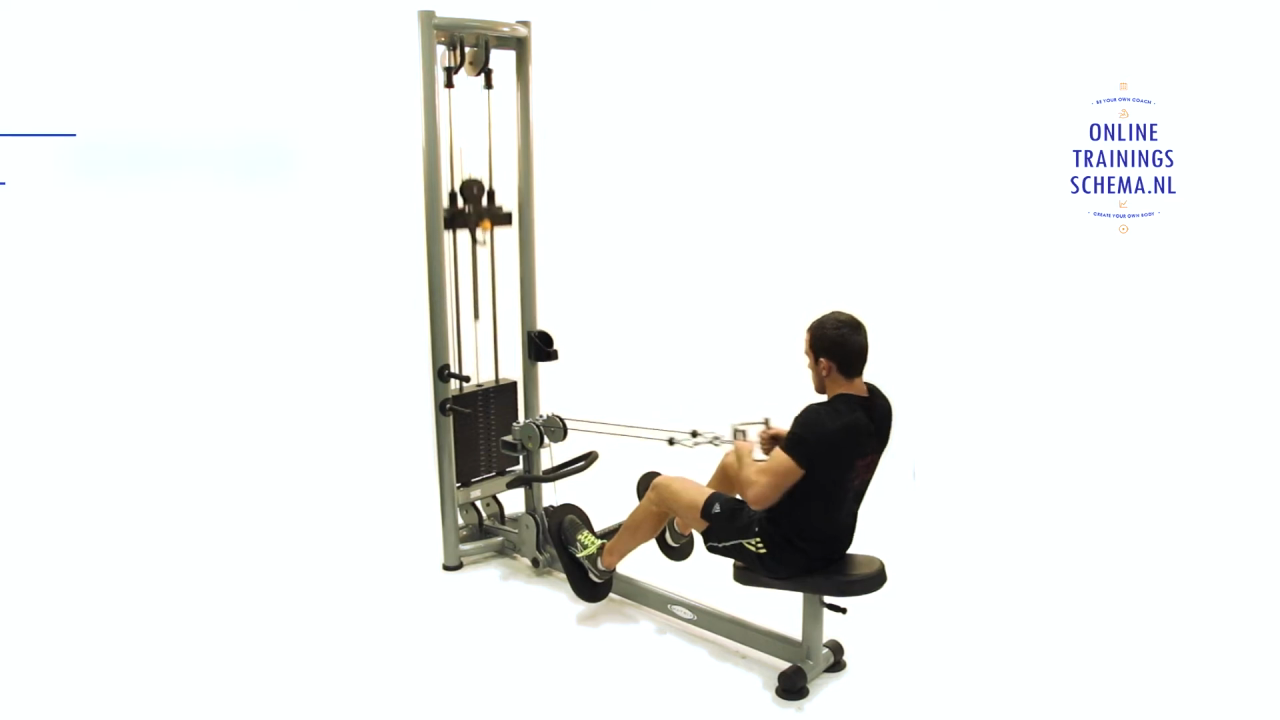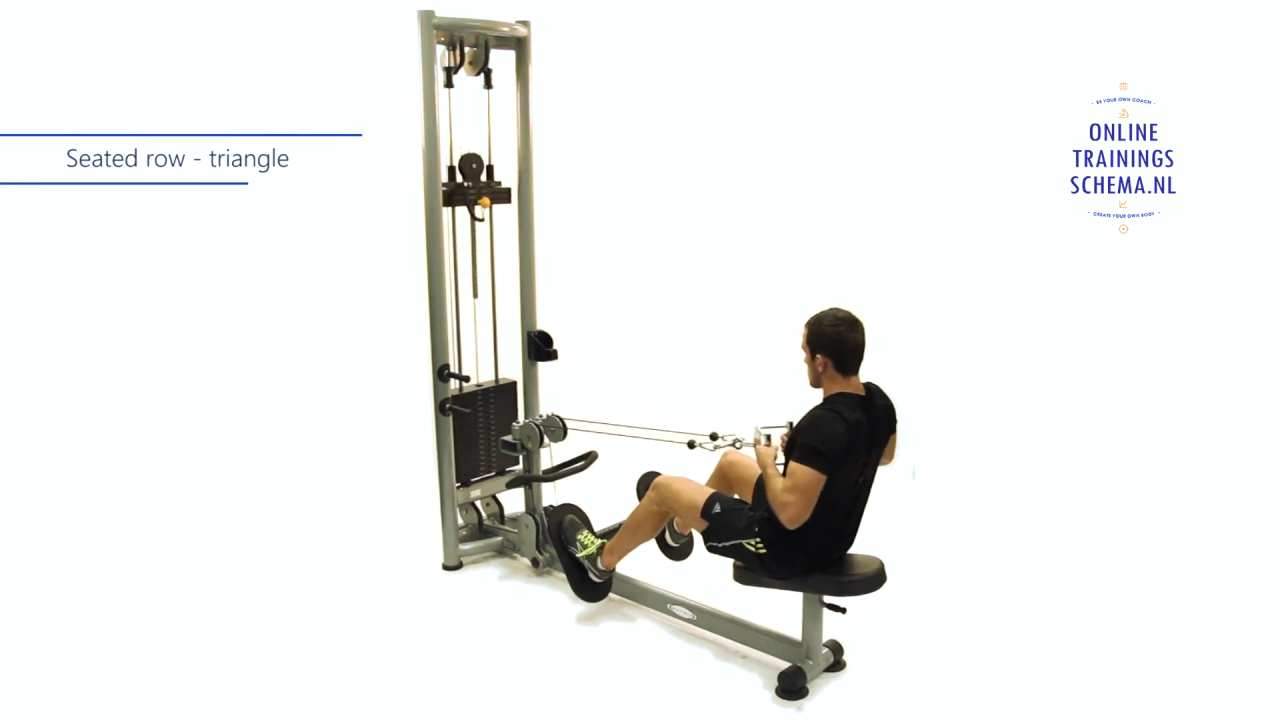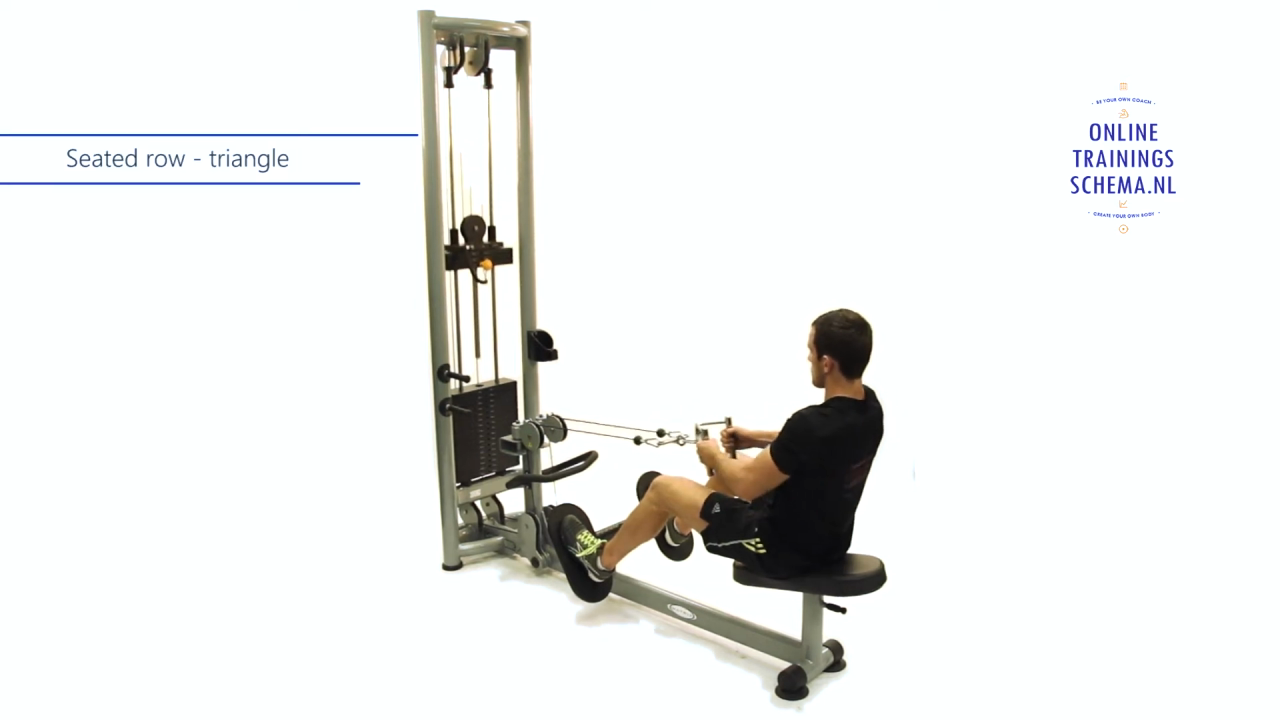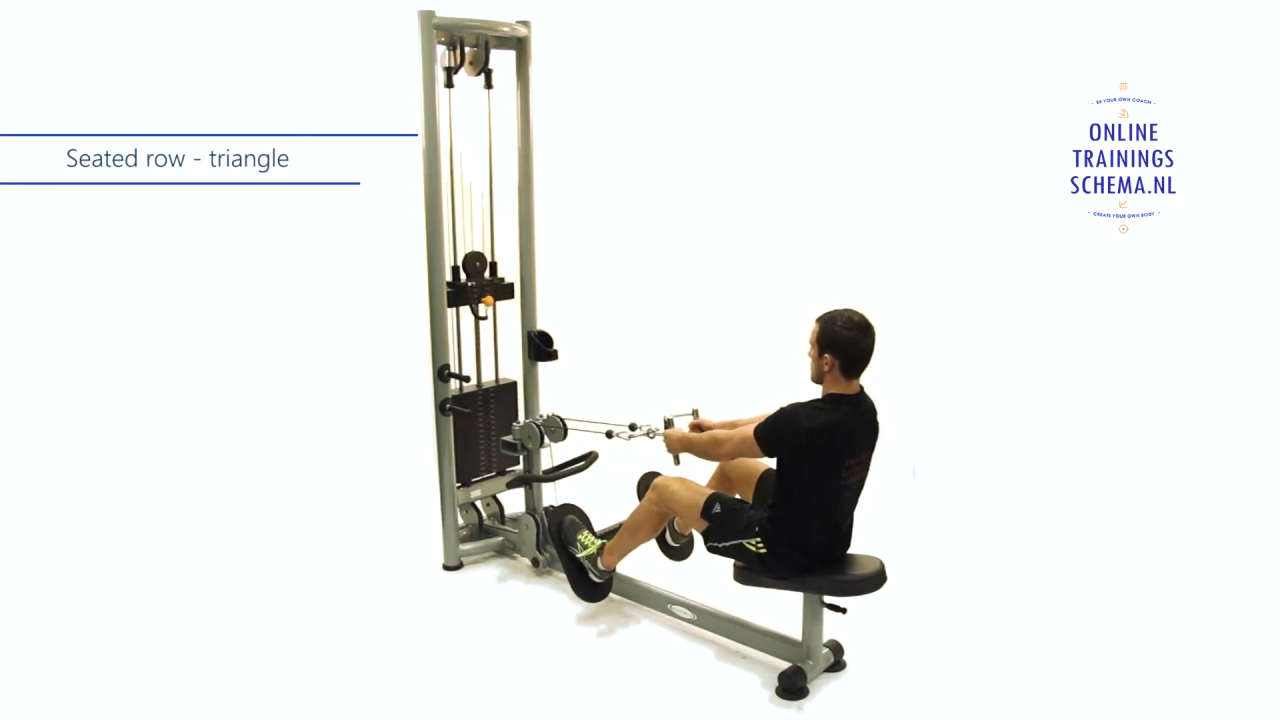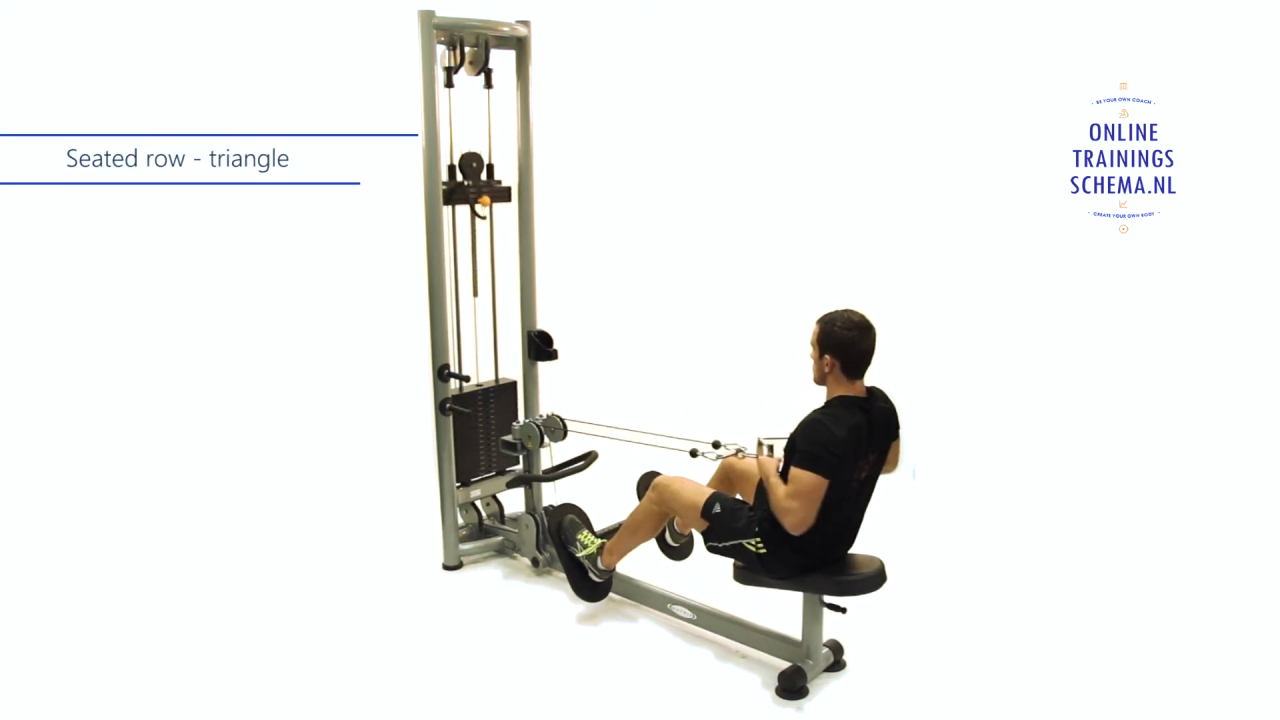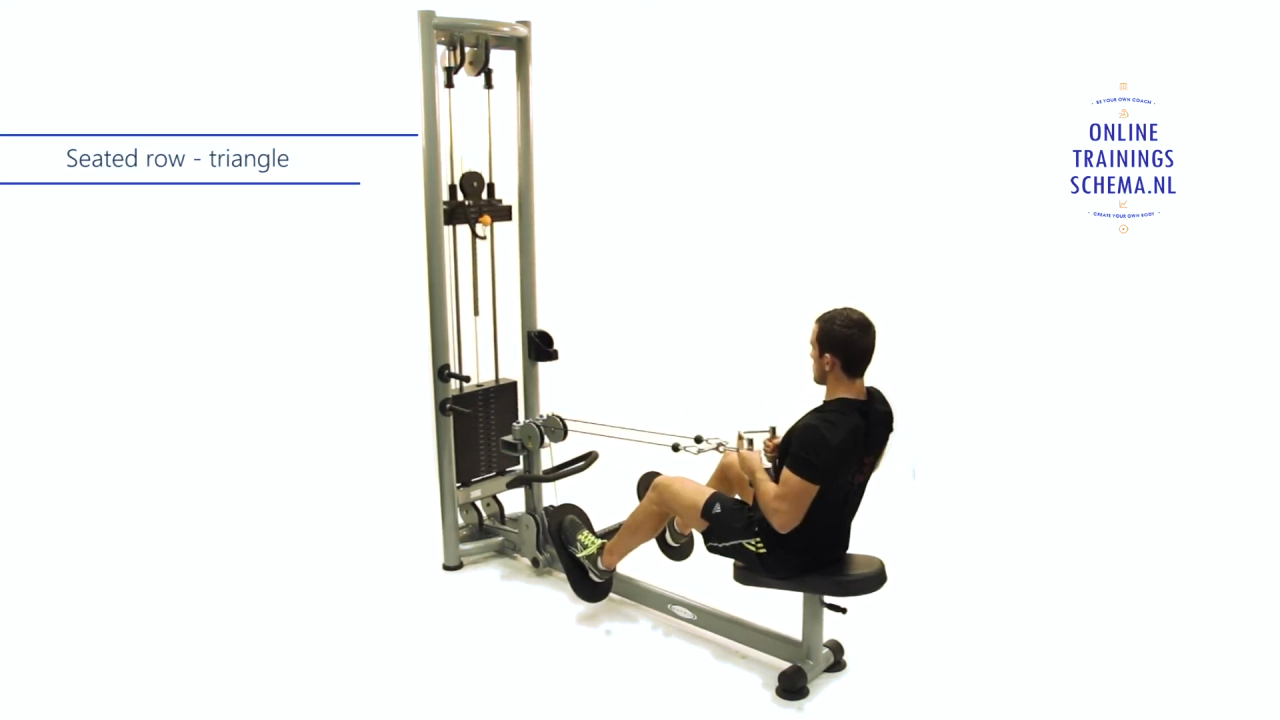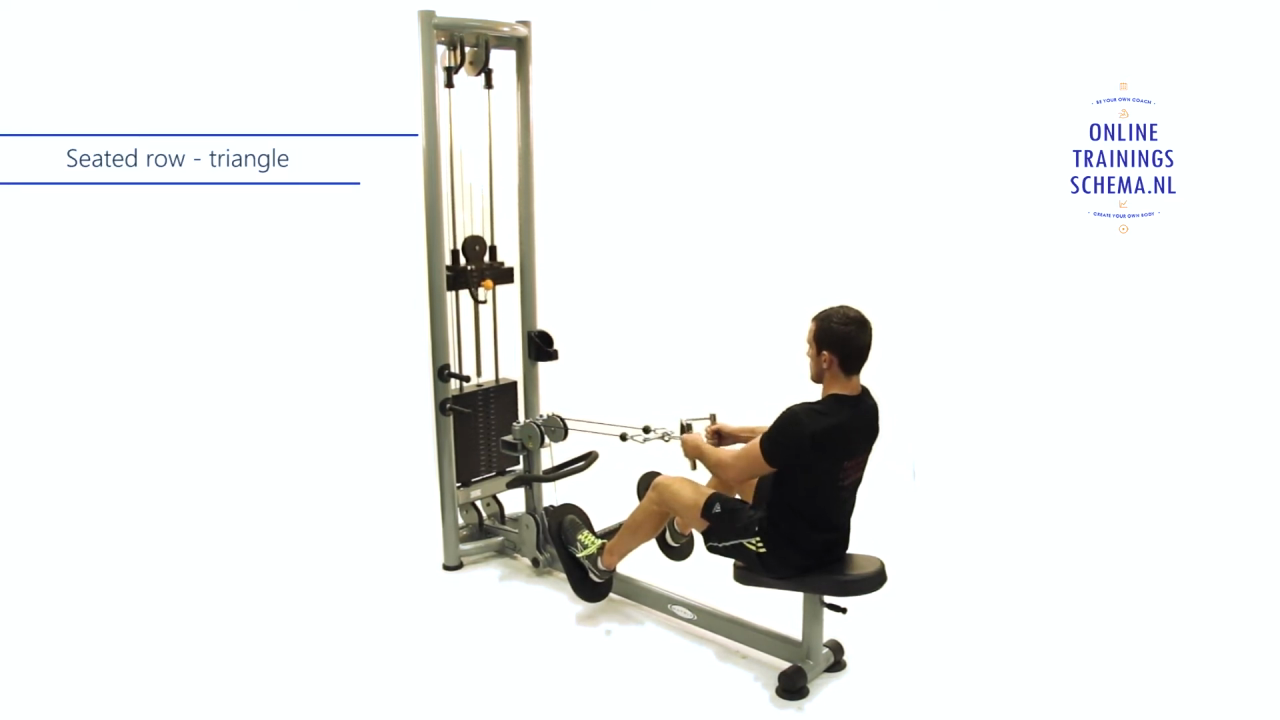
dt=0.7s
person 1, frame 1
left shoulder: (820, 421)
right shoulder: (877, 405)
left elbow: (756, 494)
left wrist: (743, 455)
right wrist: (790, 441)
left hip: (784, 548)
right hip: (829, 539)
left knee: (663, 488)
right knee: (730, 467)
left ankle: (603, 560)
right ankle: (680, 528)
person 1, frame 2
left shoulder: (823, 422)
right shoulder: (879, 402)
left elbow: (791, 512)
right elbow: (886, 455)
left wrist: (768, 463)
left hip: (786, 548)
right hip: (830, 539)
left knee: (663, 487)
right knee: (731, 461)
left ankle: (603, 559)
right ankle: (679, 528)
person 1, frame 3
left shoulder: (814, 423)
right shoulder: (868, 406)
left elbow: (745, 485)
left wrist: (712, 455)
right wrist: (758, 439)
left hip: (783, 548)
right hip: (827, 539)
left knee: (663, 488)
right knee: (730, 465)
left ankle: (603, 559)
right ankle: (679, 527)
person 1, frame 4
left shoulder: (807, 421)
right shoulder: (860, 406)
left elbow: (723, 447)
left wrist: (683, 441)
right wrist: (717, 426)
left hip: (784, 548)
right hip: (828, 538)
left knee: (663, 489)
right knee: (732, 465)
left ankle: (603, 560)
right ankle: (680, 528)
person 1, frame 5
left shoulder: (822, 427)
right shoulder: (882, 407)
left elbow: (794, 519)
right elbow: (889, 463)
left wrist: (770, 472)
left hip: (786, 549)
right hip: (831, 540)
left knee: (664, 487)
right knee: (732, 464)
left ankle: (603, 559)
right ankle: (678, 528)
person 1, frame 6
left shoulder: (818, 430)
right shoulder: (878, 407)
left elbow: (782, 517)
left wrist: (755, 470)
left hip: (784, 550)
right hip: (827, 540)
left knee: (664, 487)
right knee: (730, 464)
left ankle: (603, 560)
right ankle: (679, 528)
person 1, frame 7
left shoulder: (806, 420)
right shoulder: (864, 405)
left elbow: (734, 472)
left wrist: (699, 448)
right wrist: (738, 434)
left hip: (782, 547)
right hip: (826, 540)
left knee: (664, 487)
right knee: (731, 459)
left ankle: (603, 560)
right ankle: (679, 527)
